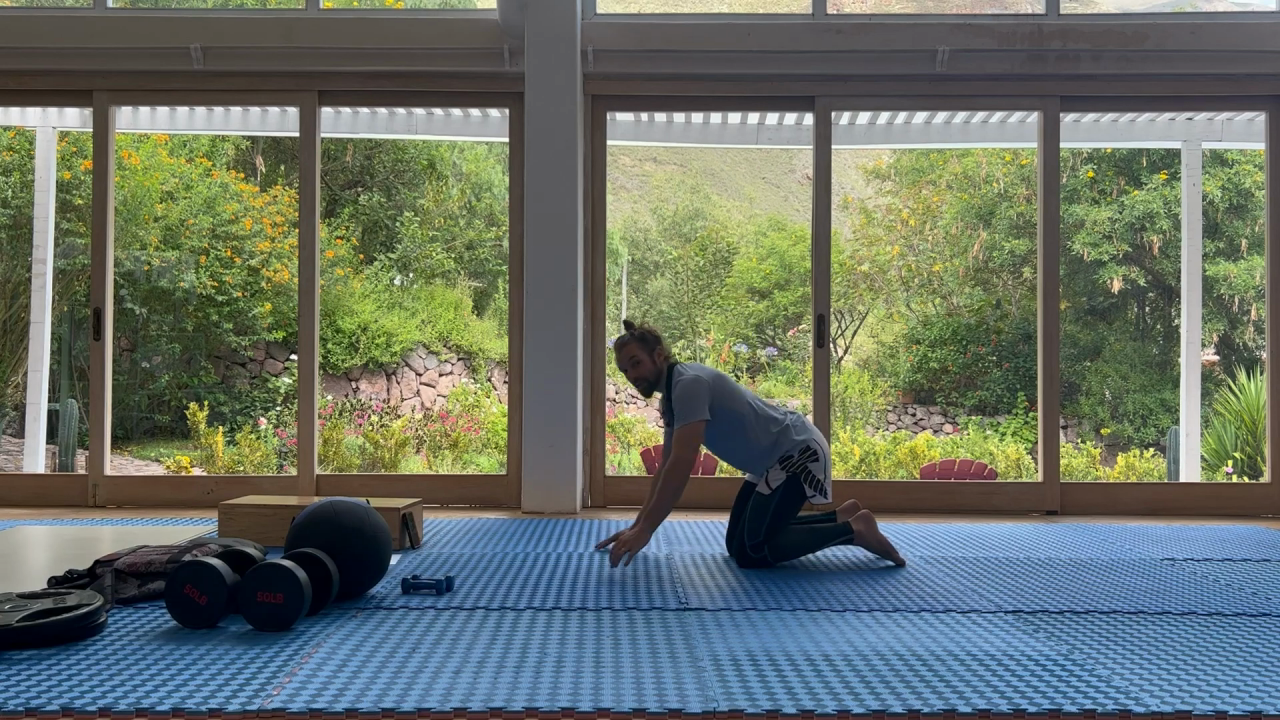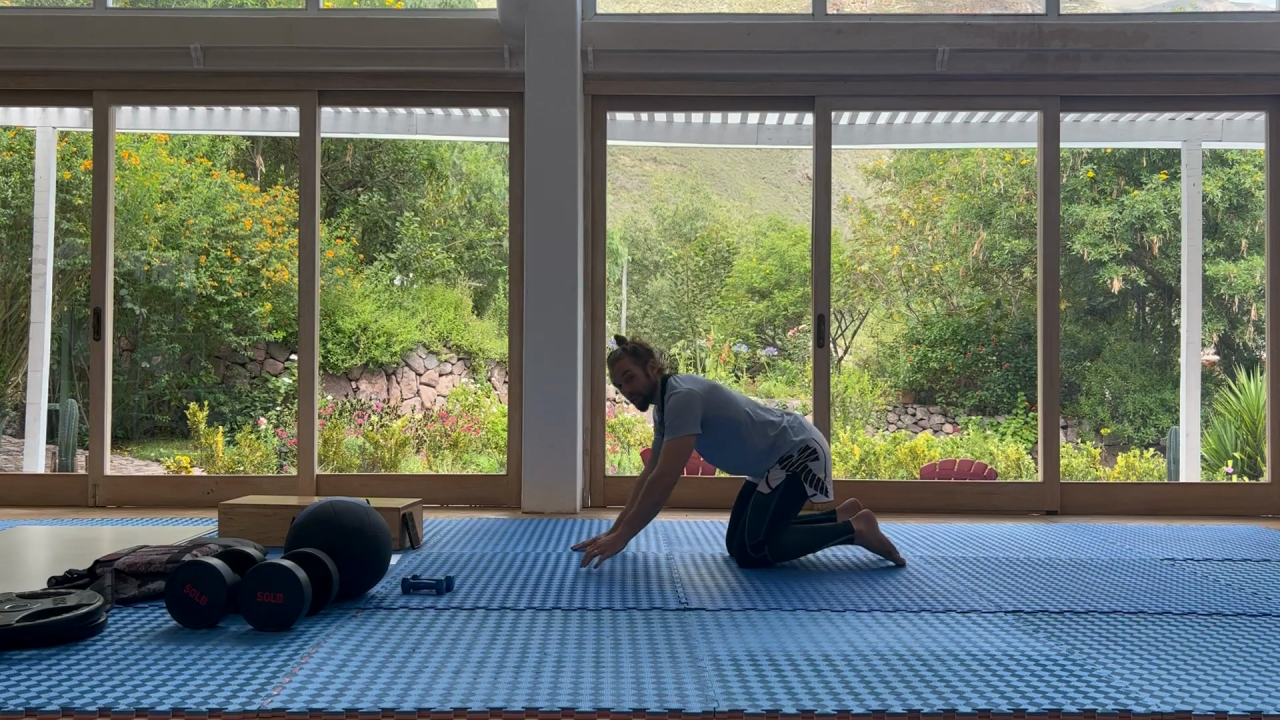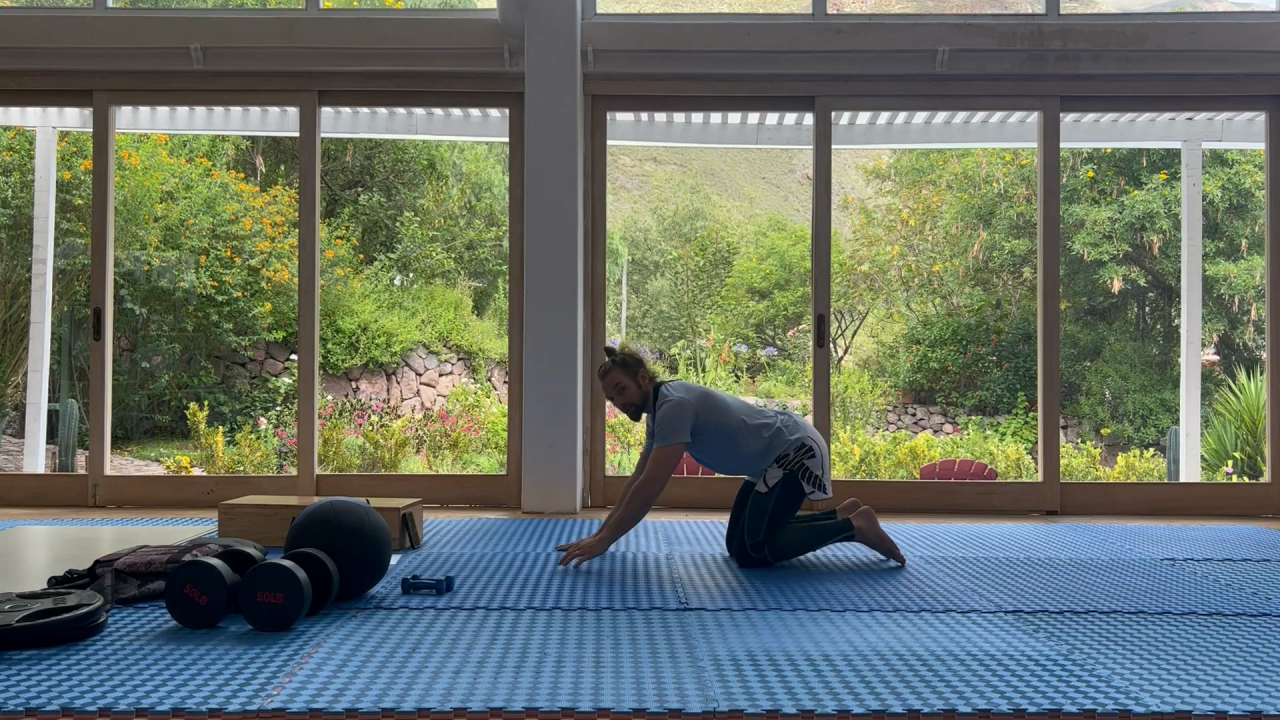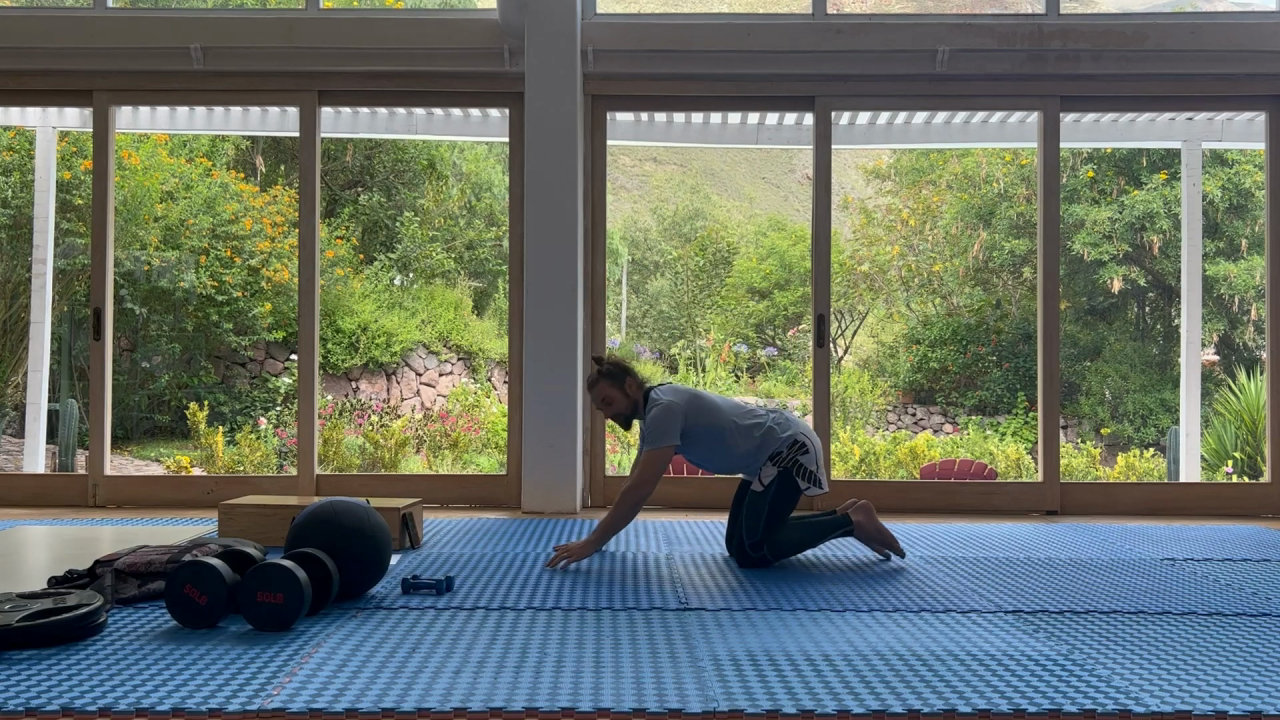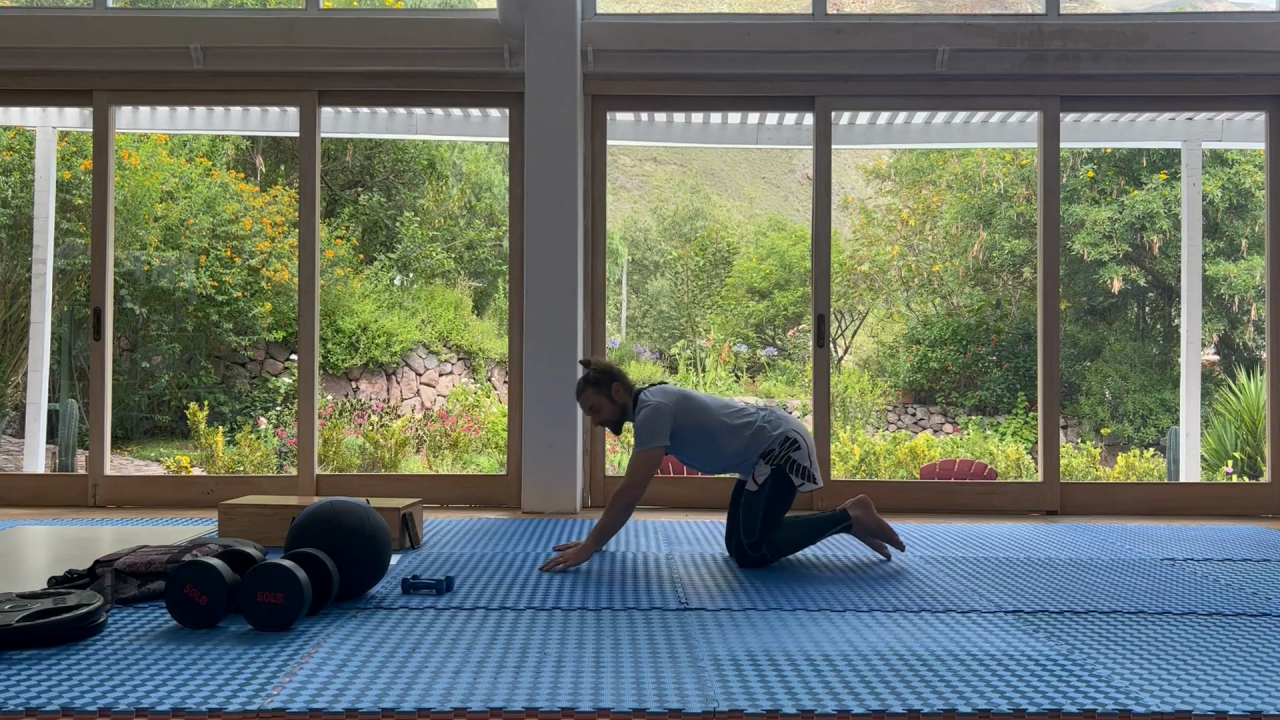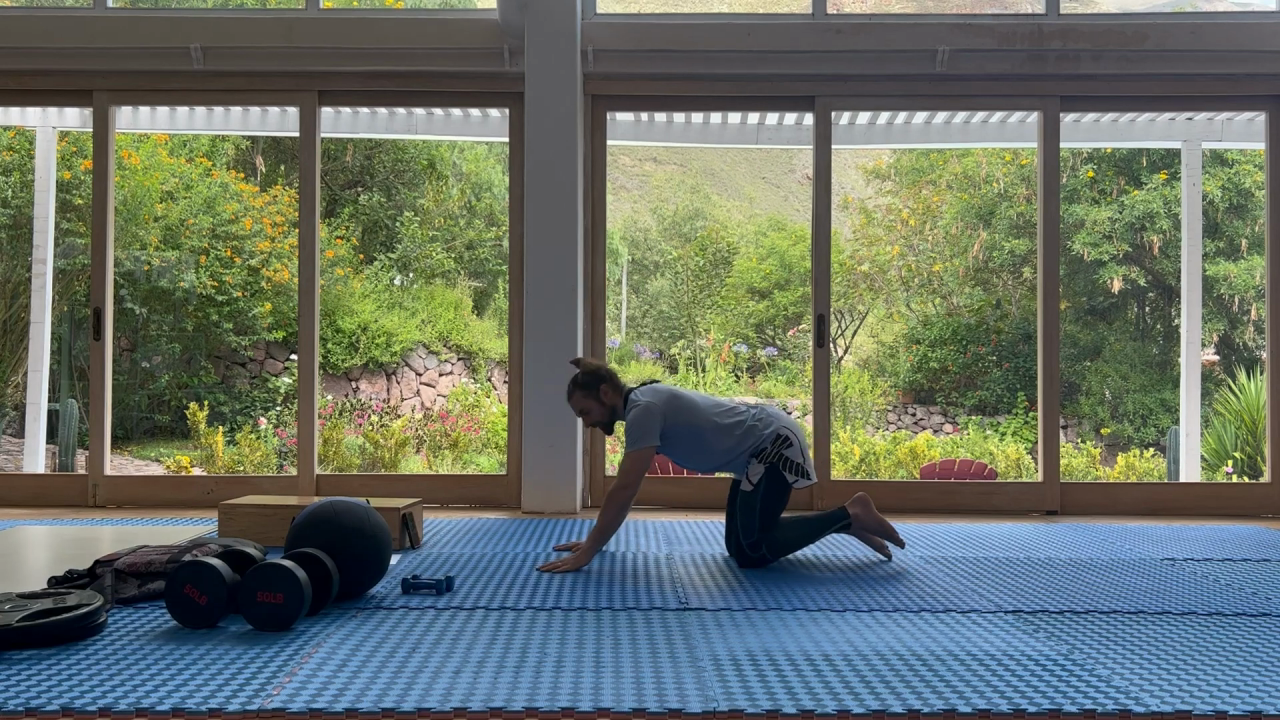
dt=0.1s
person 1, frame 1
left shoulder: (688, 385)
right shoulder: (671, 400)
left elbow: (681, 466)
right elbow: (666, 467)
left wrist: (644, 531)
right wrist: (638, 525)
left hip: (797, 456)
right hip: (777, 461)
left knee: (752, 551)
right knee: (739, 545)
left ankle: (853, 530)
right ankle: (841, 517)
person 1, frame 2
left shoulder: (682, 397)
right shoulder: (666, 408)
left elbow: (665, 479)
right elbow: (649, 477)
left wrist: (621, 538)
right wrist: (613, 531)
left hip: (799, 454)
right hip: (779, 459)
left knee: (752, 552)
right knee: (740, 543)
left ankle: (854, 529)
right ankle: (840, 516)
person 1, frame 3
left shoulder: (674, 405)
right shoulder: (661, 413)
left elbow: (651, 486)
right elbow: (638, 482)
left wrist: (604, 541)
right wrist: (601, 533)
left hip: (796, 453)
right hip: (780, 456)
left knee: (752, 551)
right knee: (738, 544)
left ankle: (853, 527)
right ankle: (845, 516)
person 1, frame 4
left shoulder: (663, 409)
right shoulder: (654, 413)
left elbow: (640, 490)
right elbow: (632, 485)
left wrist: (593, 543)
right wrist: (593, 537)
left hip: (790, 450)
right hip: (775, 454)
left knee: (751, 551)
right knee: (738, 544)
left ankle: (851, 523)
right ankle: (844, 516)
person 1, frame 5
left shoulder: (654, 410)
right shoulder: (649, 409)
left elbow: (631, 491)
right elbow: (630, 488)
left wrist: (588, 549)
right wrist: (594, 539)
left hip: (782, 446)
right hip: (769, 449)
left knee: (751, 552)
right knee: (739, 544)
left ankle: (850, 517)
right ankle: (848, 517)
person 1, frame 6
left shoulder: (642, 410)
right shoulder: (642, 405)
left elbow: (623, 491)
right elbow: (625, 489)
left wrist: (588, 552)
right wrist: (592, 540)
left hip: (775, 445)
right hip: (762, 448)
left knee: (750, 552)
right knee: (739, 544)
left ankle: (849, 515)
right ankle: (846, 517)
